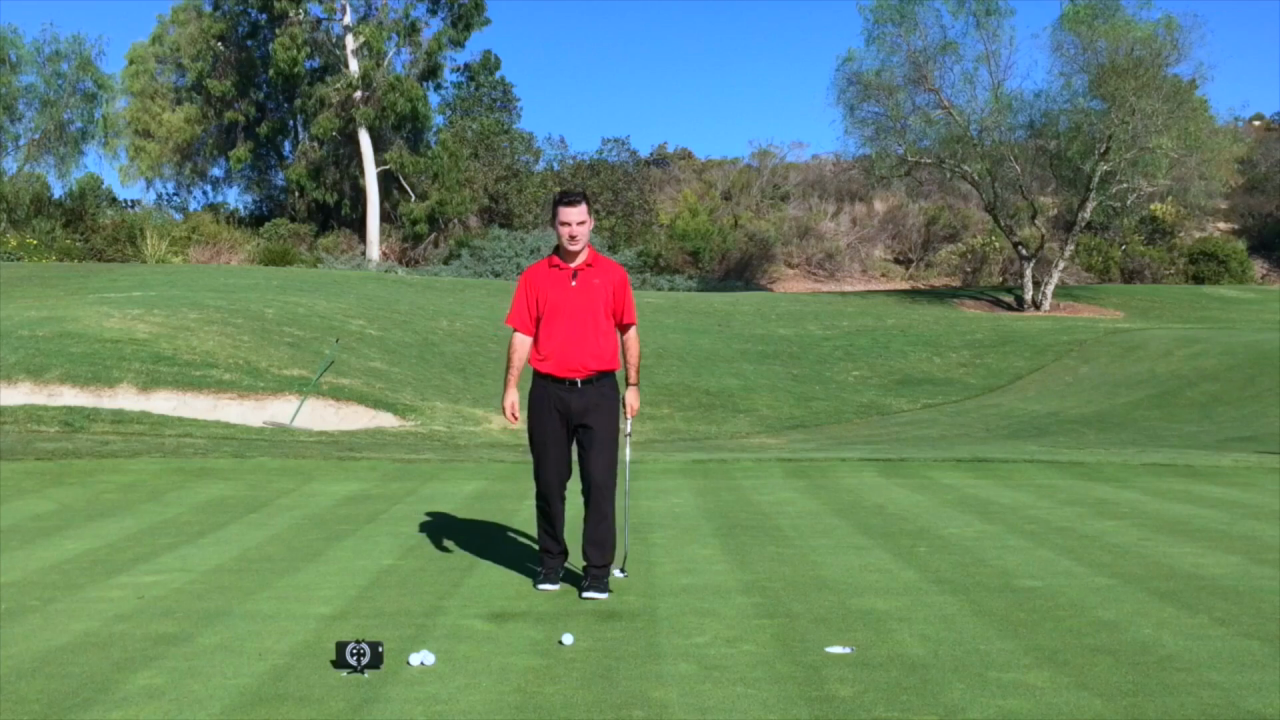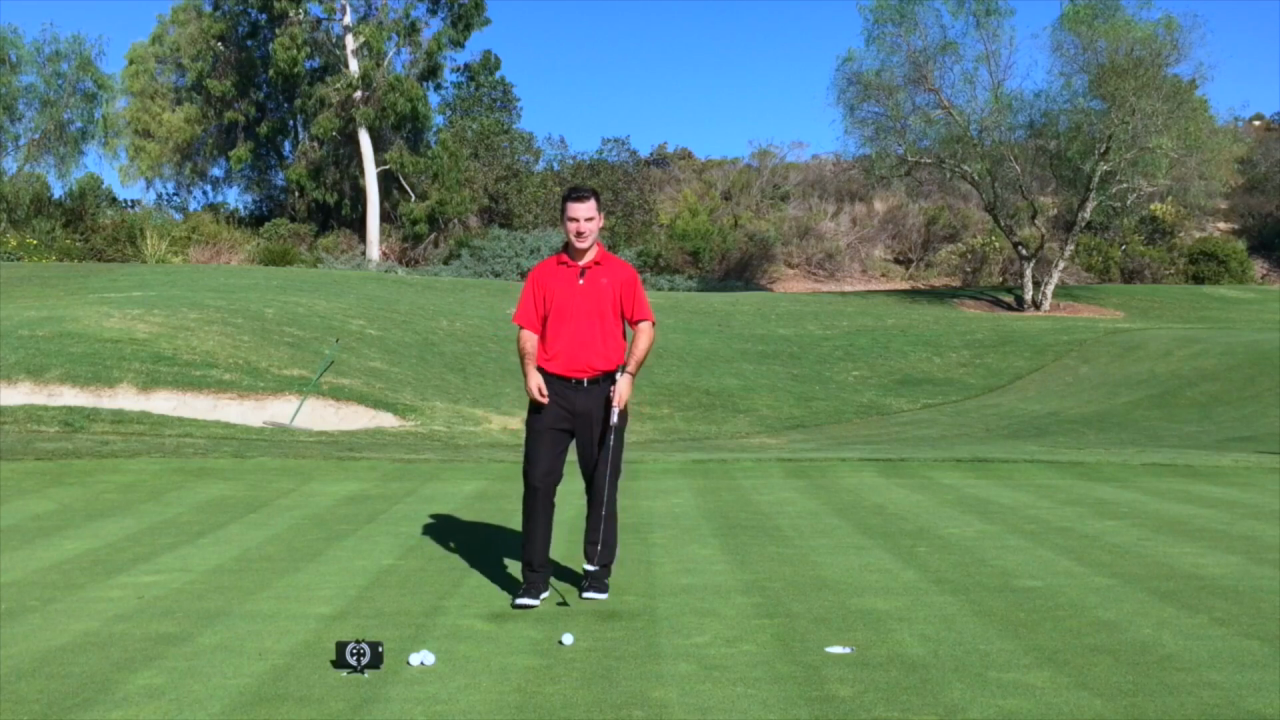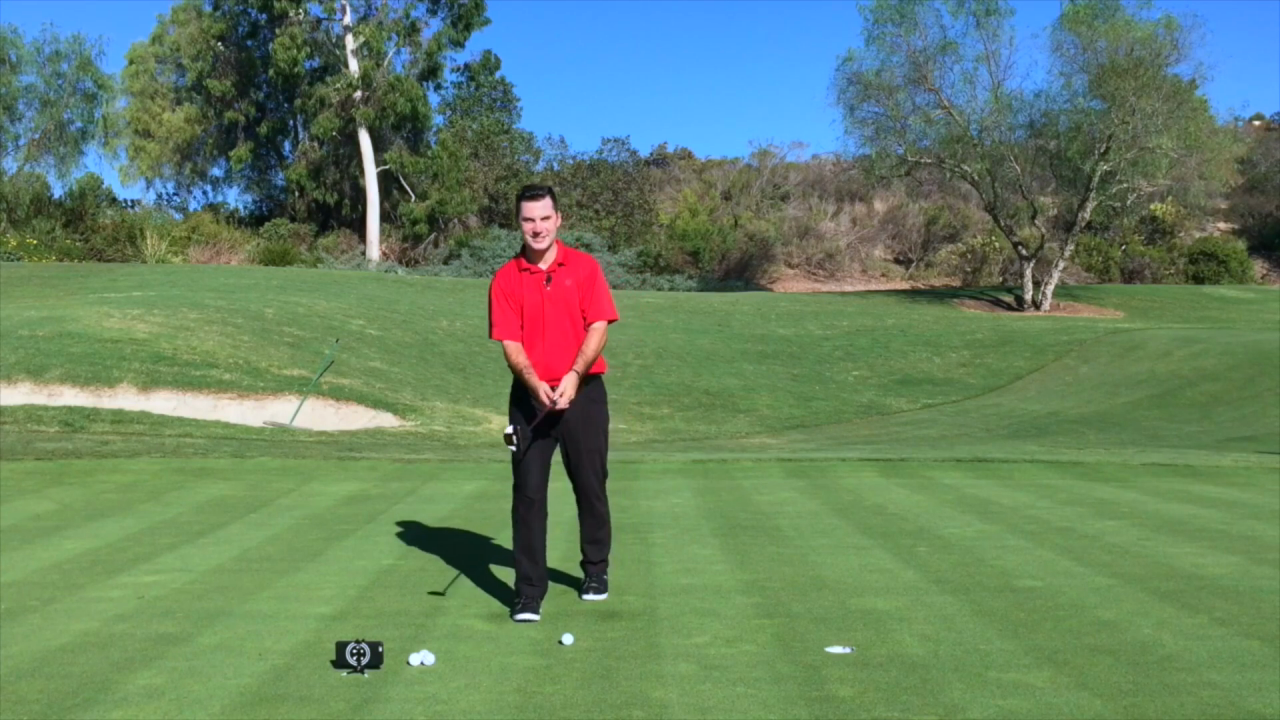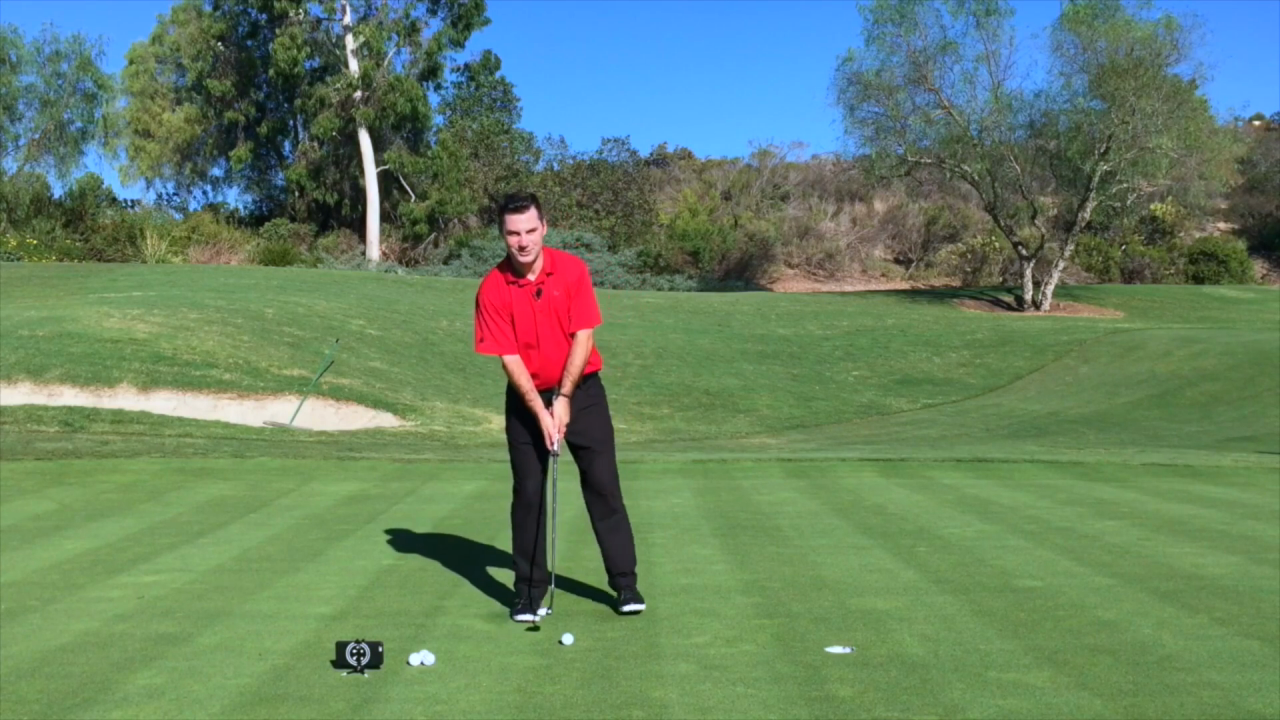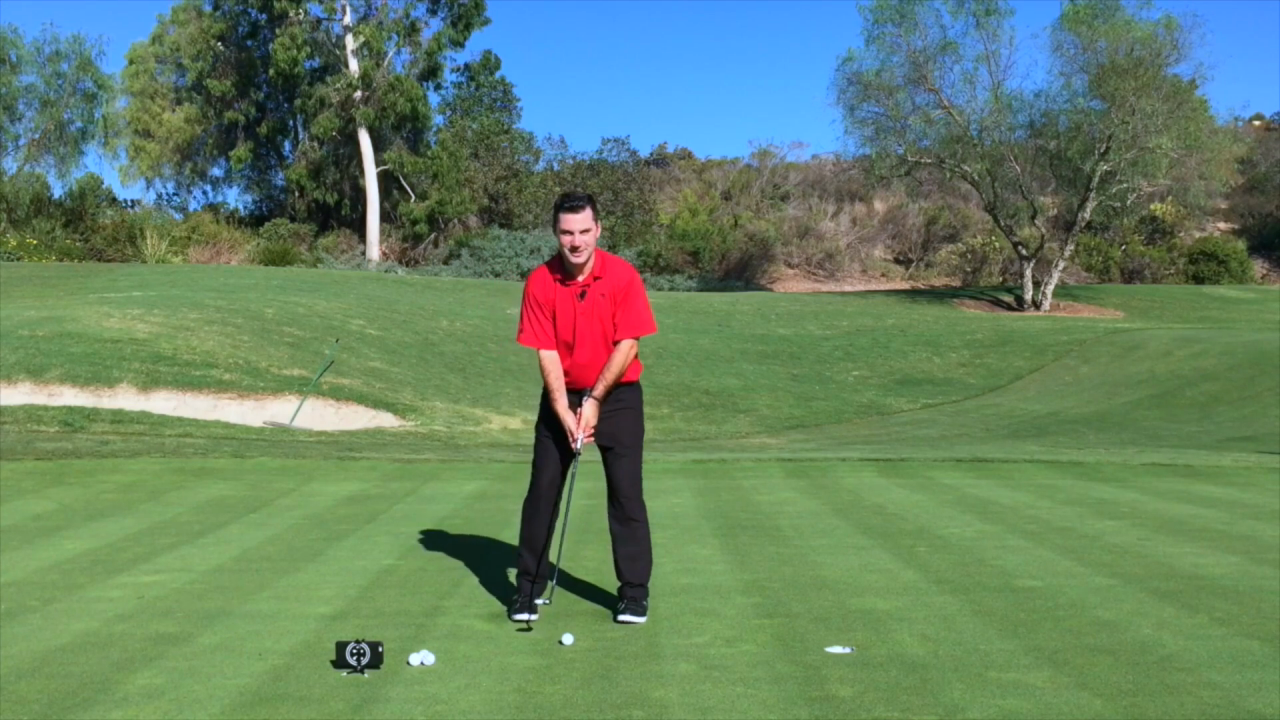
dt=0.5s
person 1, frame 1
left shoulder: (613, 274)
right shoulder: (534, 276)
left elbow: (628, 331)
right elbow: (522, 334)
left wrist: (632, 384)
right wrist: (511, 386)
left hip: (598, 392)
right hip: (549, 391)
left knee: (599, 482)
right knee: (549, 481)
left ankle: (597, 570)
right ankle: (552, 558)
person 1, frame 2
left shoulder: (622, 272)
right shoulder: (542, 273)
left elbow: (644, 326)
right elbow: (528, 330)
left wrist: (627, 373)
right wrist: (530, 370)
left hip: (603, 392)
right hip: (553, 391)
left knee: (601, 484)
right knee: (538, 480)
left ankle: (597, 569)
right ankle: (535, 574)
person 1, frame 3
left shoulder: (586, 267)
right shoulder: (505, 278)
left elbow: (599, 327)
right elbow: (510, 343)
left wrist: (574, 375)
right wrist: (536, 385)
left hip: (584, 391)
right hip: (530, 395)
left knee: (590, 485)
right knee: (528, 492)
left ankle: (596, 568)
right ankle: (529, 590)
person 1, frame 4
left shoulder: (573, 270)
right shoulder: (491, 289)
left elbow: (584, 336)
right elbow: (509, 357)
left wrist: (564, 398)
right wrist: (540, 412)
left hip: (582, 390)
right hip: (526, 398)
left knee: (603, 485)
right knee: (528, 493)
left ankle: (624, 581)
right ankle: (529, 589)
person 1, frame 5
left shoulder: (623, 276)
right shoulder: (539, 283)
left elbow: (628, 345)
right elbow: (546, 353)
left wrist: (594, 400)
right wrist: (565, 412)
left hip: (618, 396)
right hip: (561, 396)
left knee: (625, 493)
right knee: (541, 491)
left ankle: (634, 591)
right ankle: (528, 586)
